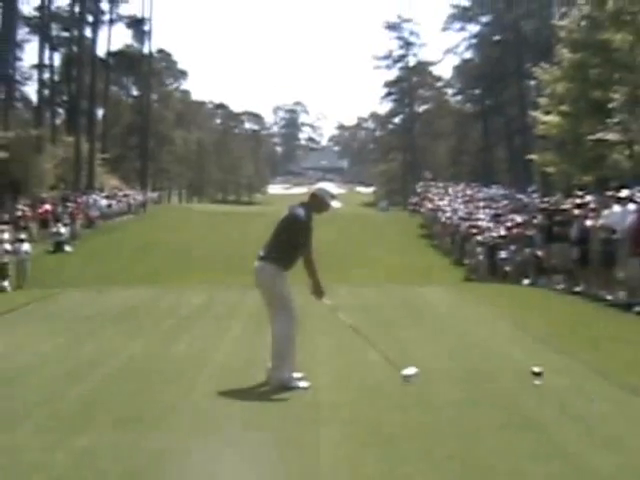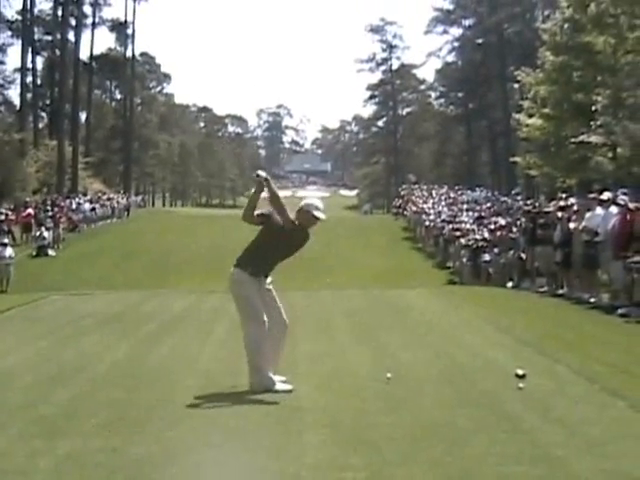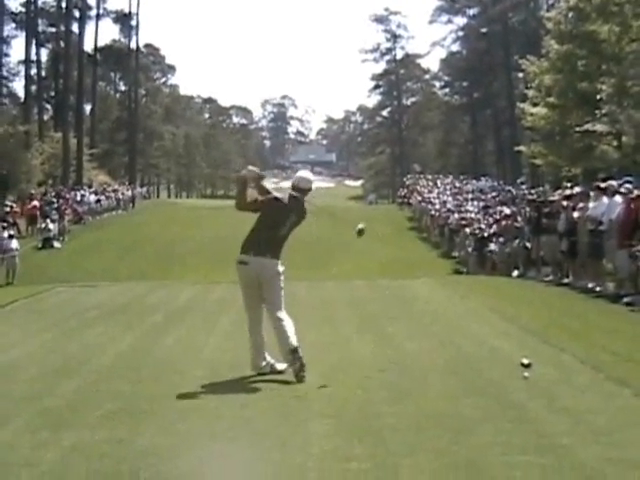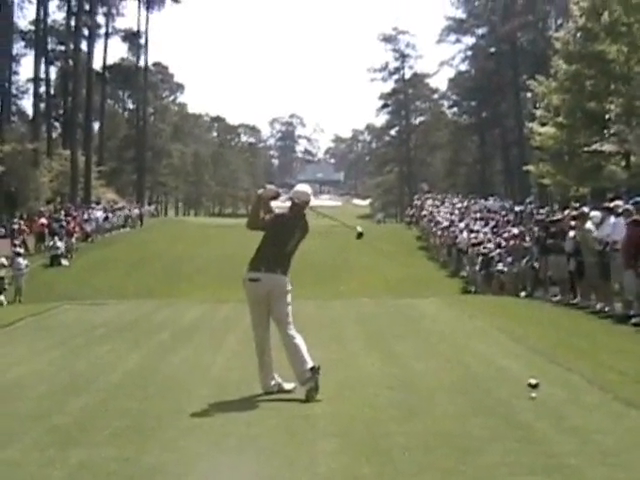
dt=0.7s
person 1, frame 1
left shoulder: (302, 215)
right shoulder: (300, 219)
left elbow: (306, 253)
right elbow: (306, 256)
left wrist: (315, 282)
right wrist: (316, 284)
left hip: (271, 270)
right hip: (270, 270)
left knee: (282, 319)
right knee: (286, 319)
left ankle: (278, 370)
right ankle: (281, 376)
person 1, frame 2
left shoulder: (302, 236)
right shoulder: (273, 217)
left elbow: (286, 220)
right elbow: (247, 217)
left wrist: (269, 185)
right wrist: (258, 190)
left hip: (261, 280)
right hip: (243, 276)
left knee: (279, 325)
right knee: (257, 325)
left ankle: (265, 372)
right ankle: (261, 380)
person 1, frame 3
left shoulder: (276, 202)
right shoulder: (301, 211)
left elbow: (241, 205)
left wrist: (244, 180)
right wrist: (255, 181)
left hip: (247, 261)
right hip: (270, 264)
left knee: (254, 315)
right knee: (277, 312)
left ankle: (262, 362)
right ankle: (292, 350)
person 1, frame 4
left shoulder: (282, 218)
right shoulder: (303, 225)
left elbow: (252, 224)
left wrist: (261, 197)
right wrist: (265, 202)
left hip: (257, 278)
right hip: (279, 280)
left knee: (261, 333)
right knee: (287, 330)
left ankle: (270, 381)
right ankle: (308, 372)
